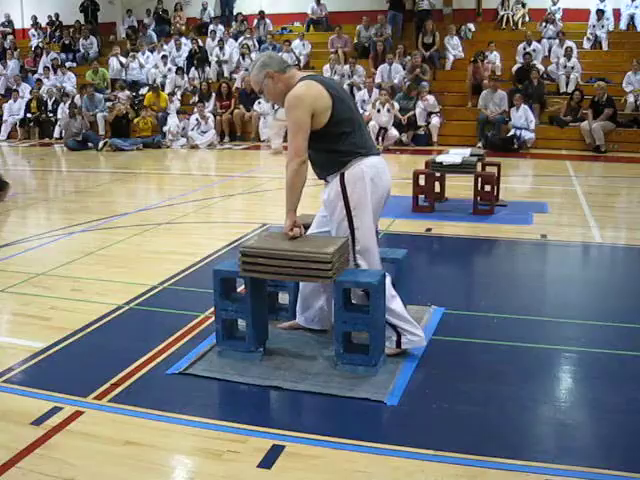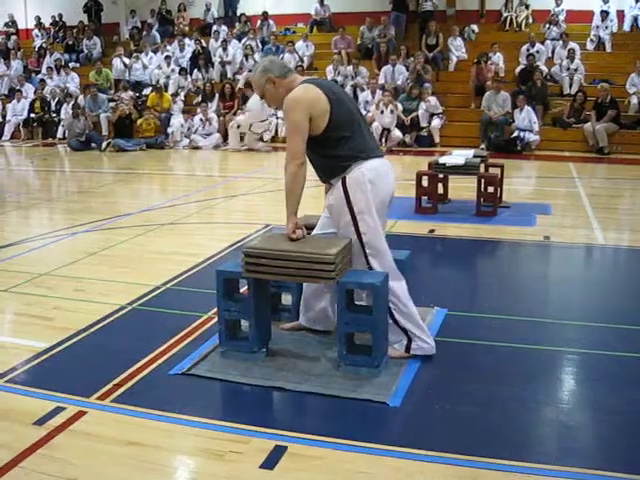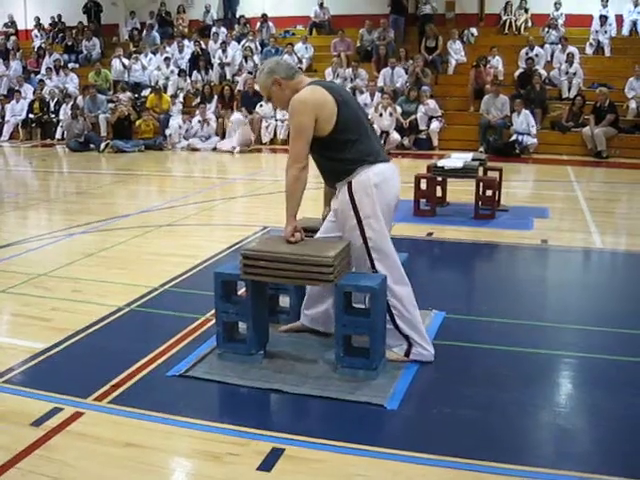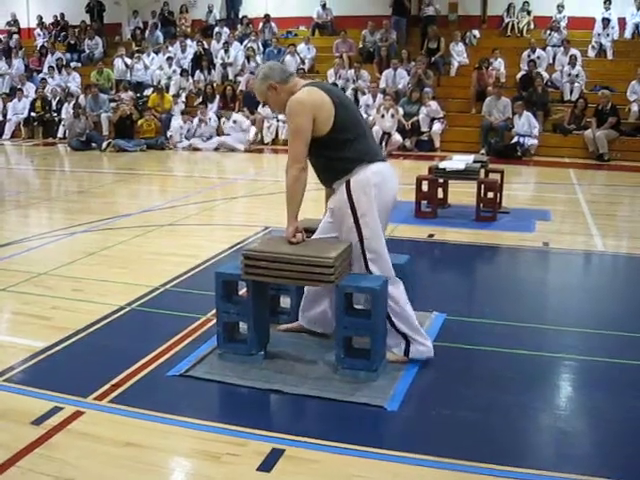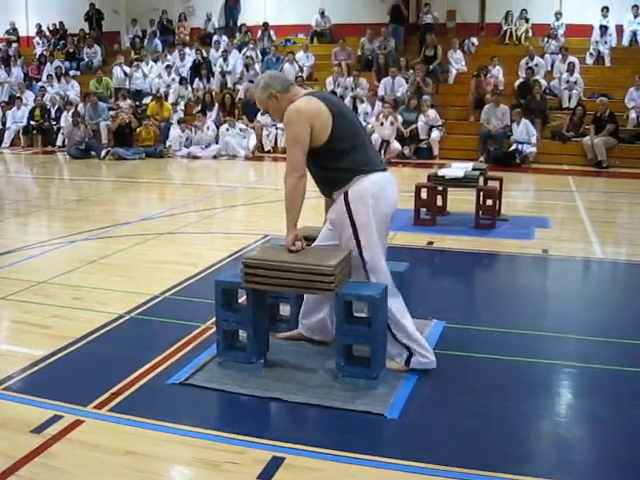
dt=0.3s
person 1, frame 1
left shoulder: (298, 95)
right shoulder: (316, 87)
left elbow: (297, 159)
left wrist: (290, 215)
left hip: (357, 176)
right hip: (358, 173)
left knee: (360, 261)
left ankle: (400, 334)
right ankle: (313, 316)
person 1, frame 2
left shoulder: (297, 98)
right shoulder: (318, 89)
left elbow: (295, 163)
left wrist: (291, 217)
right wrist: (330, 196)
left hip: (360, 180)
right hip: (364, 175)
left knee: (373, 263)
left ankle: (410, 339)
right ankle: (317, 317)
person 1, frame 3
left shoulder: (303, 100)
right shoulder: (324, 92)
left elbow: (297, 166)
left wrist: (290, 220)
right wrist: (328, 206)
left hip: (366, 185)
right hip: (369, 179)
left knee: (379, 269)
left ankle: (410, 345)
right ankle: (316, 318)
person 1, frame 4
left shoulder: (300, 101)
right shoulder: (319, 94)
left elbow: (297, 166)
left wrist: (292, 221)
right wrist: (330, 206)
left hip: (363, 183)
right hip: (364, 179)
left knee: (372, 268)
left ankle: (408, 344)
right ankle: (314, 319)
person 1, frame 5
left shoulder: (297, 110)
right shoulder: (320, 102)
left elbow: (295, 175)
left wrist: (291, 229)
right wrist: (329, 216)
left hip: (363, 193)
right hip: (368, 188)
left knee: (372, 278)
left ankle: (411, 353)
right ankle: (314, 326)
